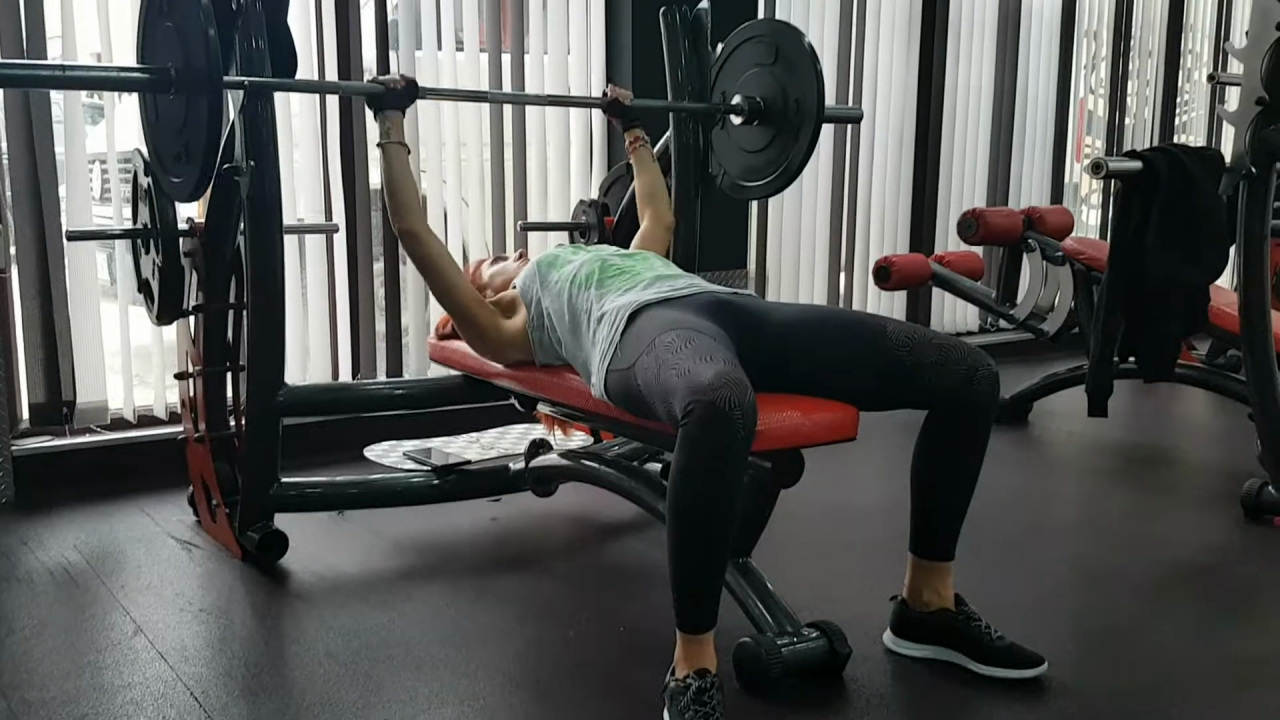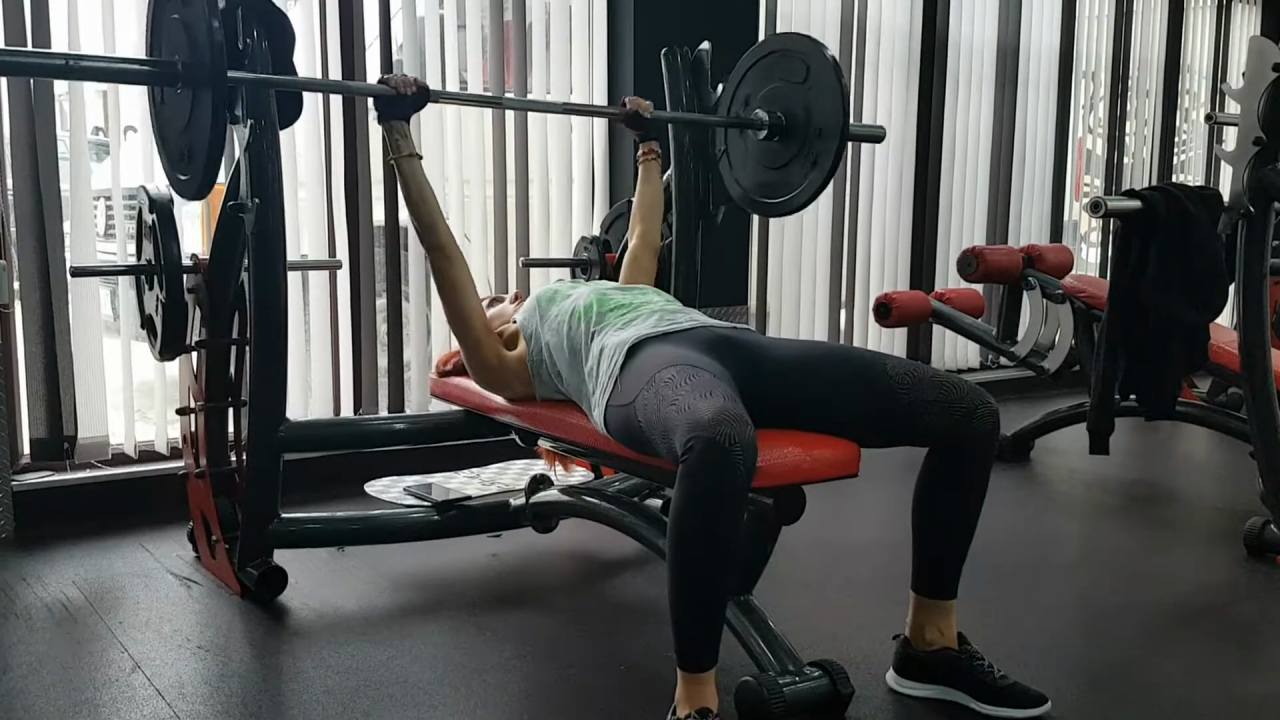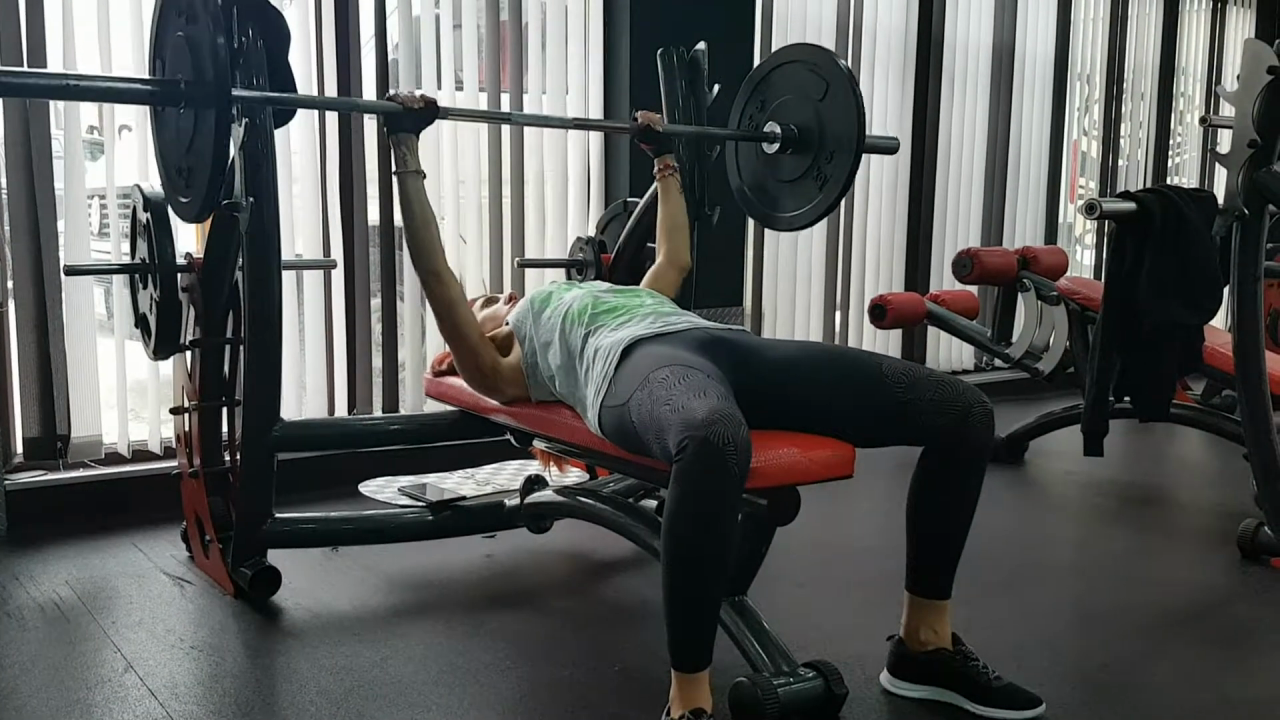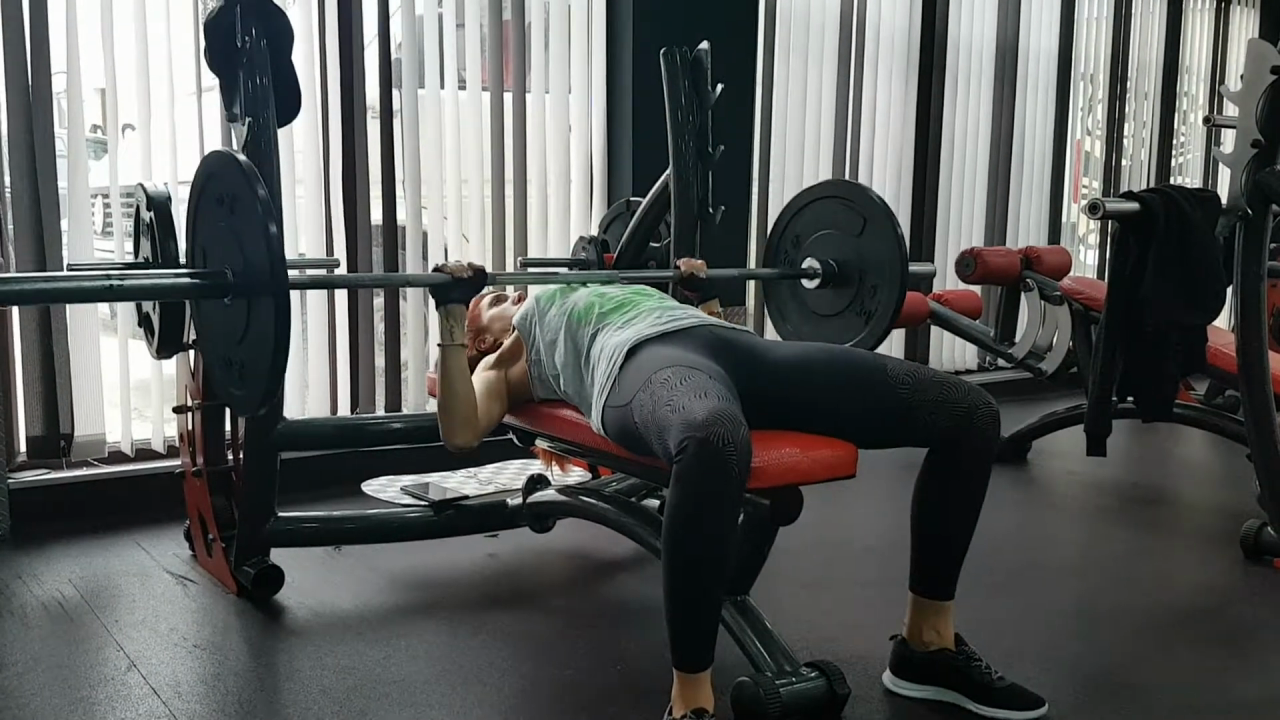
dt=1s
person 1, frame 1
left shoulder: (595, 269)
right shoulder: (507, 332)
left elbow: (659, 221)
right elbow: (415, 234)
left wrist: (633, 133)
right wrist: (391, 123)
left knee: (967, 375)
right knee: (718, 404)
left ankle: (927, 606)
person 1, frame 2
left shoulder: (599, 306)
right shoulder: (506, 367)
left elbow: (644, 240)
right elbow: (444, 255)
left wrist: (648, 145)
right wrist: (399, 136)
left hip: (729, 343)
right hip: (646, 361)
left knee: (969, 414)
right knee: (719, 442)
left ankle: (929, 644)
person 1, frame 3
left shoulder: (585, 302)
right shoulder: (502, 371)
left elbow: (674, 263)
right elbow: (434, 276)
left wrist: (663, 158)
right wrist: (407, 150)
left knee: (962, 413)
right knee: (713, 441)
left ankle: (923, 646)
person 1, frame 4
left shoulder: (597, 303)
right shoulder: (506, 363)
right elbow: (460, 434)
left wrist: (706, 294)
right wrist: (450, 311)
left knee: (968, 414)
right knee: (713, 440)
left ankle: (926, 644)
